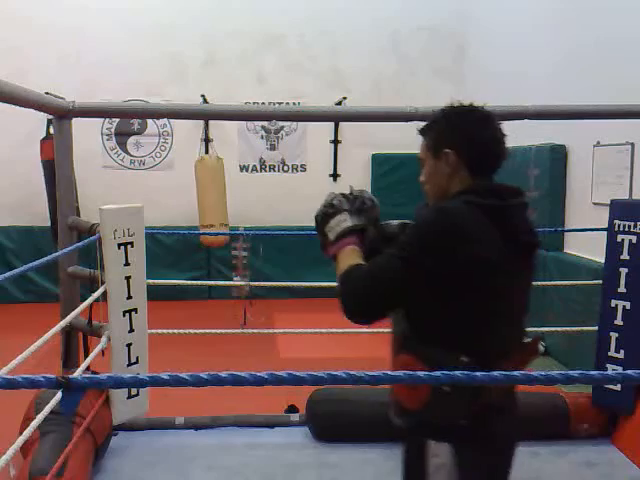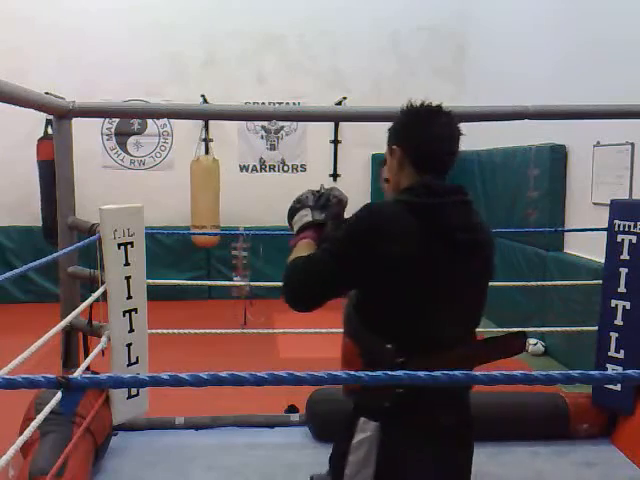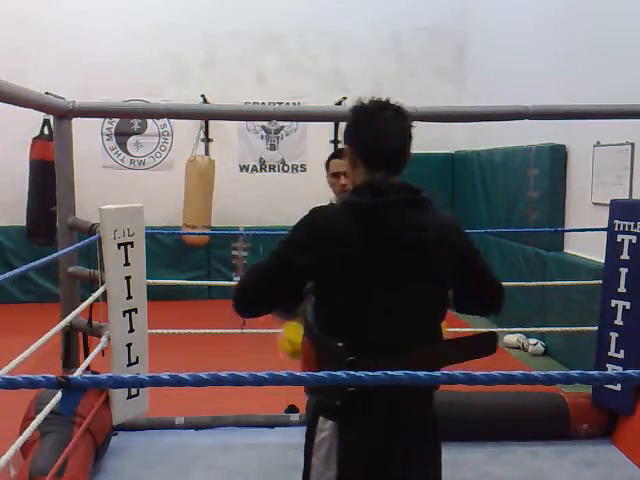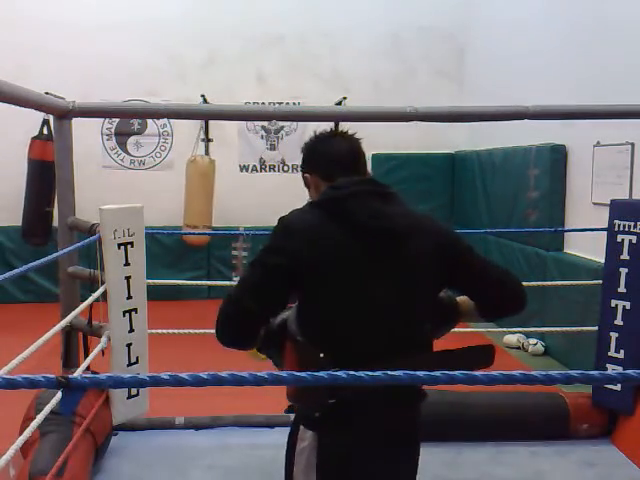
dt=0.4s
person 1, frame 1
left shoulder: (447, 224)
right shoulder: (506, 225)
left elbow: (363, 301)
left wrist: (345, 239)
right wrist: (374, 235)
left hip: (451, 424)
right hip: (488, 415)
person 1, frame 2
left shoulder: (379, 221)
right shoulder: (474, 229)
left elbow: (301, 291)
left wrist: (306, 232)
left hip: (391, 412)
right hip: (451, 408)
person 1, frame 3
left shoulder: (327, 225)
right shoulder: (444, 230)
left elbow: (248, 299)
right elbow: (489, 300)
left wrist: (294, 261)
left hip: (349, 413)
right hip: (416, 408)
person 1, frame 4
left shoulder: (301, 229)
right shoulder: (427, 231)
left elbow: (233, 327)
right elbow: (508, 296)
right wrist: (451, 308)
left hip: (333, 422)
right hip: (401, 416)
